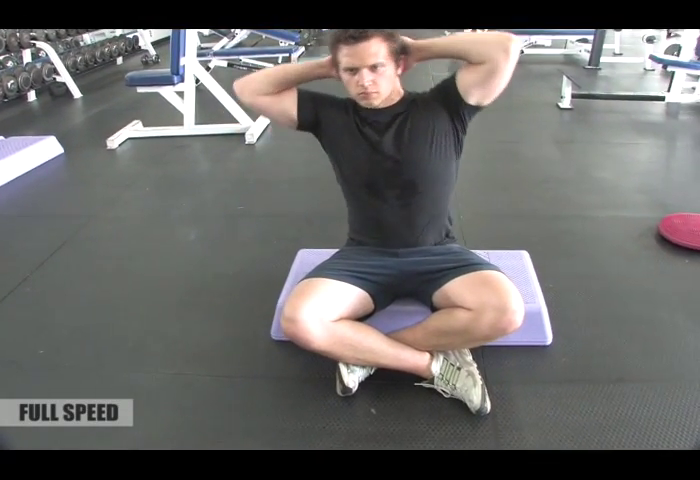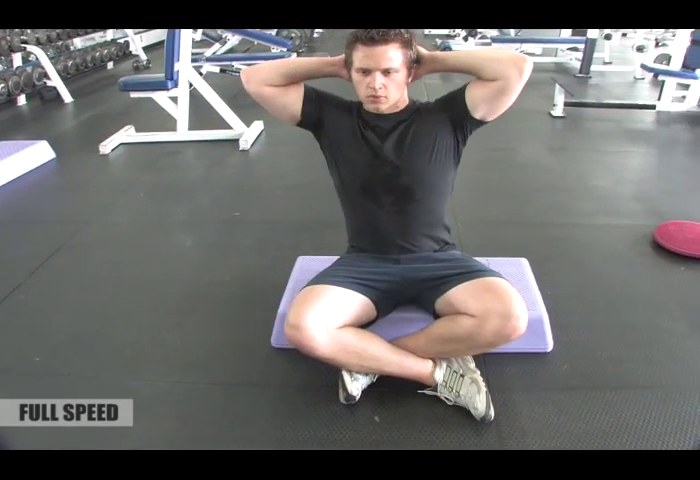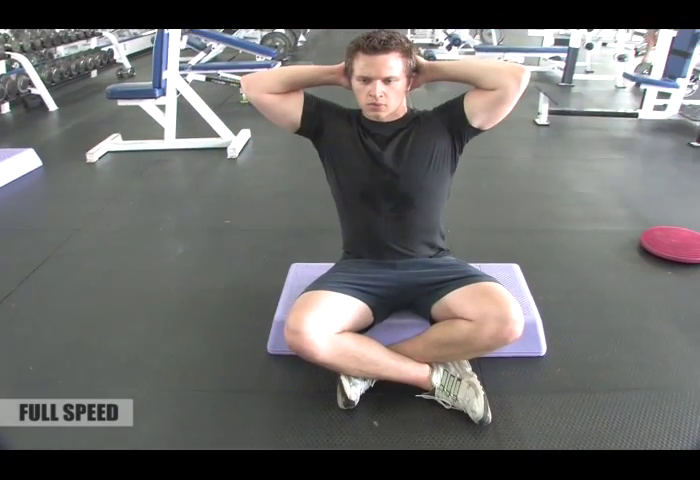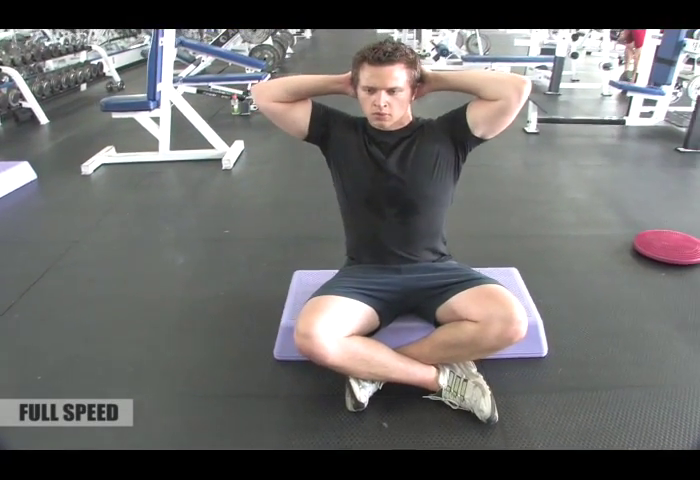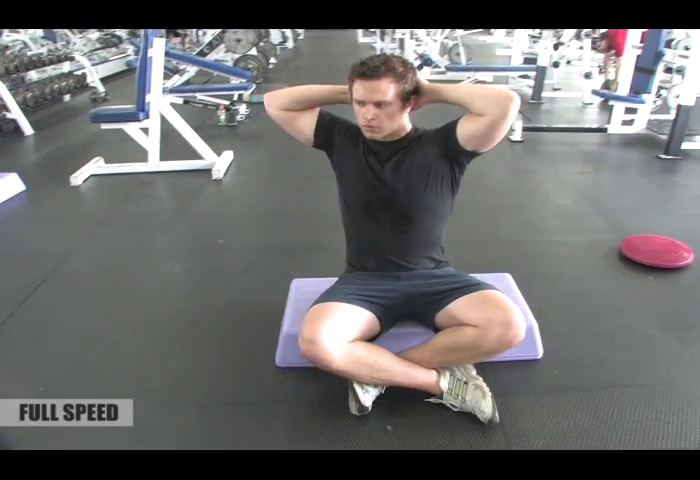
dt=0.3s
person 1, frame 1
left shoulder: (441, 108)
right shoulder: (331, 115)
left elbow: (504, 49)
right elbow: (247, 90)
left wrist: (422, 48)
right wrist: (322, 66)
left hip: (436, 253)
right hip: (365, 255)
left knee: (506, 311)
right knee: (298, 321)
left ankle: (364, 350)
right ankle: (434, 364)
person 1, frame 2
left shoulder: (446, 118)
right shoulder: (332, 117)
left elbow: (517, 68)
right elbow: (255, 79)
left wrist: (435, 60)
right wrist: (332, 65)
left hip: (436, 260)
right hip: (365, 263)
left knee: (509, 317)
right knee: (303, 328)
left ankle: (364, 358)
right ankle: (437, 372)
person 1, frame 3
left shoulder: (442, 126)
right shoulder: (330, 124)
left elbow: (514, 79)
right elbow: (254, 86)
left wrist: (434, 69)
right wrist: (331, 73)
left hip: (432, 266)
right hip: (360, 268)
left knee: (505, 321)
right knee: (302, 333)
left ankle: (364, 363)
right ankle: (434, 377)
person 1, frame 4
left shoulder: (446, 135)
right shoulder: (338, 132)
left elbow: (517, 89)
right elbow: (264, 95)
left wrist: (437, 79)
right wrist: (339, 82)
left hip: (434, 271)
right hip: (365, 274)
left knee: (510, 322)
right knee: (312, 338)
left ankle: (371, 366)
right ankle: (441, 378)
person 1, frame 5
left shoulder: (443, 146)
right shoulder: (342, 139)
left elbow: (505, 105)
right elbow: (275, 103)
left wrist: (434, 91)
right wrist: (341, 92)
left hip: (432, 277)
right hip: (365, 280)
left knee: (508, 325)
right knee: (315, 343)
left ankle: (373, 371)
right ankle: (441, 381)
